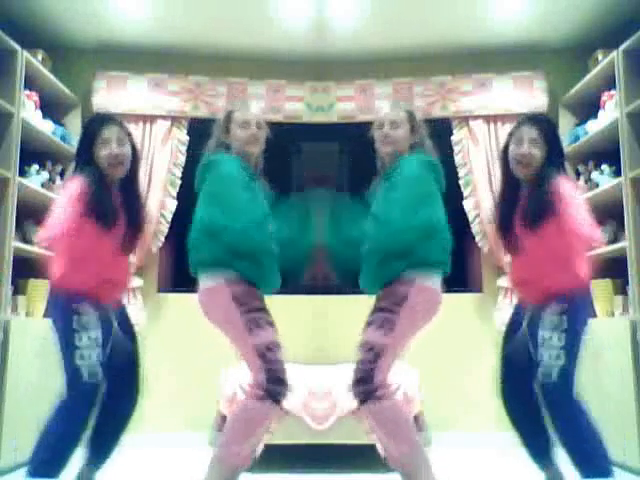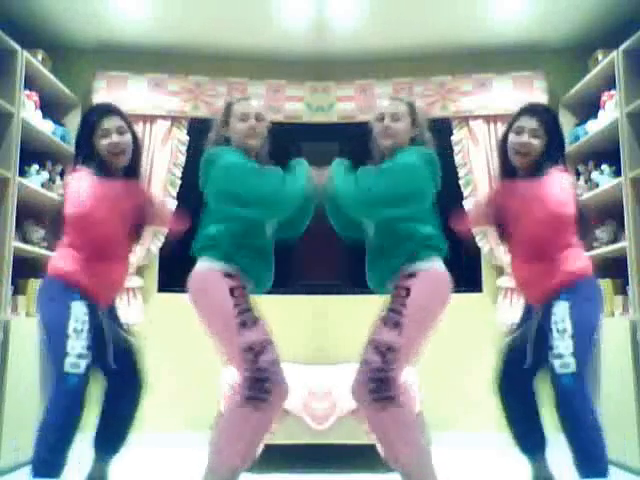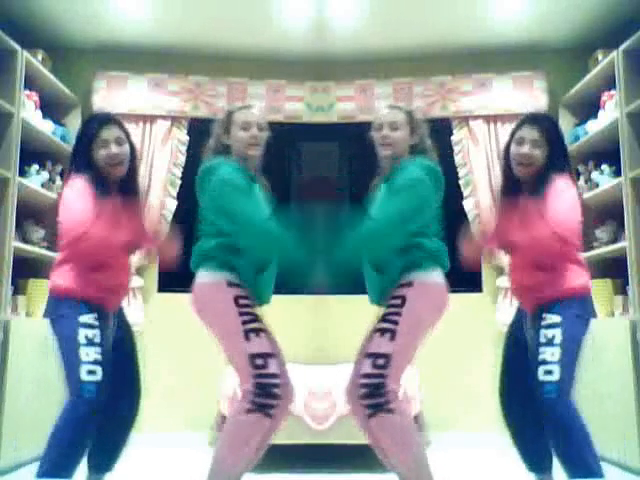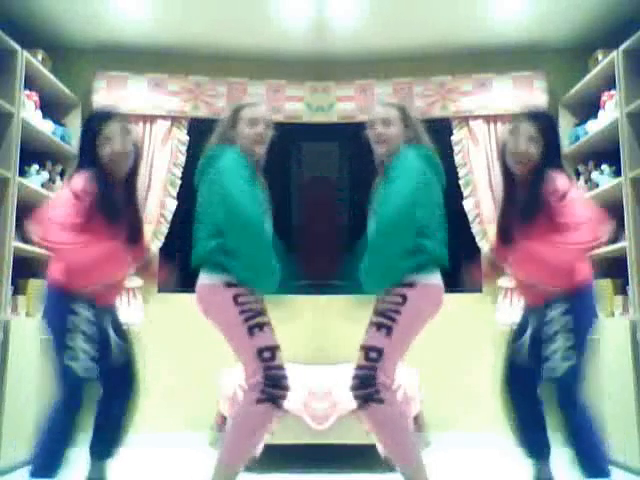
dt=0.2s
person 1, frame 1
left shoulder: (250, 179)
right shoulder: (226, 170)
left elbow: (258, 234)
right elbow: (227, 226)
left hip: (243, 289)
right hip: (226, 286)
left knee: (269, 384)
right knee: (271, 379)
person 1, frame 2
left shoulder: (257, 171)
right shoulder: (228, 166)
left elbow: (290, 224)
right elbow: (278, 200)
left wrist: (304, 184)
right wrist: (300, 173)
left hip: (234, 286)
right hip: (217, 277)
left knee: (273, 387)
right knee: (258, 378)
person 1, frame 3
left shoulder: (254, 184)
right shoulder: (225, 177)
left elbow: (269, 235)
right elbow: (258, 232)
right wrist: (304, 260)
left hip: (238, 295)
right hip: (221, 288)
left knee: (279, 392)
right knee: (262, 387)
person 1, frame 4
left shoulder: (248, 173)
right shoulder: (229, 163)
right elbow: (240, 217)
right wrist: (266, 275)
left hip: (241, 288)
right hip: (225, 286)
left knee: (269, 384)
right knee: (269, 382)
person 2, frame 1
left shoulder: (414, 171)
right shoulder: (387, 179)
left elbow: (411, 226)
right elbow: (377, 233)
left wrist: (355, 234)
left hip: (413, 287)
right hip: (395, 289)
left knee: (368, 378)
right knee: (369, 384)
person 2, frame 2
left shoulder: (412, 166)
right shoulder: (382, 172)
left elbow: (363, 199)
right elbow: (349, 225)
left wrist: (338, 175)
right wrist: (333, 184)
left hip: (422, 277)
right hip: (404, 285)
left knee: (381, 378)
right knee: (366, 387)
person 2, frame 3
left shoulder: (414, 177)
right shoulder: (385, 183)
left elbow: (377, 232)
right elbow: (372, 235)
left wrist: (335, 261)
left hip: (418, 288)
right hip: (400, 294)
left knee: (377, 386)
right knee: (360, 392)
person 2, frame 4
left shoulder: (410, 162)
right shoulder: (391, 172)
left elbow: (400, 215)
left wrist: (374, 275)
left hip: (414, 285)
right hip: (398, 287)
left knee: (370, 382)
right knee: (370, 384)
person 3, frame 1
left shoulder: (127, 194)
right shoulder: (81, 188)
right elbow: (55, 235)
left hip: (110, 305)
right hip: (78, 300)
left knee: (125, 391)
right knee: (83, 393)
person 3, frame 2
left shoulder: (127, 187)
right shoulder: (83, 178)
left elbow: (167, 219)
right elbow: (85, 208)
left wrist: (162, 213)
right wrist: (134, 196)
left hip: (101, 300)
right hip: (68, 293)
left knee: (126, 381)
right knee: (70, 387)
person 3, frame 3
left shoulder: (124, 197)
right shoulder: (80, 187)
left elbow: (154, 243)
right elbow: (77, 232)
left wrist: (163, 245)
right wrist: (136, 233)
left hip: (109, 308)
right hip: (76, 304)
left knee: (125, 393)
right knee: (87, 396)
person 3, frame 4
left shoulder: (124, 191)
right shoulder: (84, 185)
right elbow: (48, 228)
left wrist: (145, 262)
right wrist: (98, 263)
left hip: (102, 304)
right hip: (72, 299)
left knee: (121, 383)
right knee: (73, 391)
person 4, frame 1
left shoulder: (559, 188)
right shoulder: (512, 194)
left elbow: (584, 236)
left hip: (561, 300)
right hip: (530, 304)
left knee: (556, 393)
right knee: (513, 390)
person 4, frame 2
left shoulder: (555, 178)
right shoulder: (512, 187)
left elbow: (555, 208)
right elbow: (470, 221)
left wrist: (504, 197)
right wrist: (474, 215)
left hip: (571, 293)
right hip: (538, 300)
left knee: (568, 386)
right knee: (513, 381)
person 4, frame 3
left shoulder: (559, 187)
right shoulder: (515, 197)
left elbow: (561, 230)
right elbow: (486, 241)
left wrist: (498, 233)
right wrist: (478, 242)
left hip: (563, 304)
right hip: (530, 308)
left knee: (552, 397)
right knee: (514, 393)
person 4, frame 4
left shoulder: (555, 185)
right shoulder: (515, 191)
left elbow: (590, 229)
left wrist: (542, 263)
right wrist: (495, 261)
left hip: (567, 299)
right hip: (537, 304)
left knee: (567, 392)
right knee: (519, 384)
